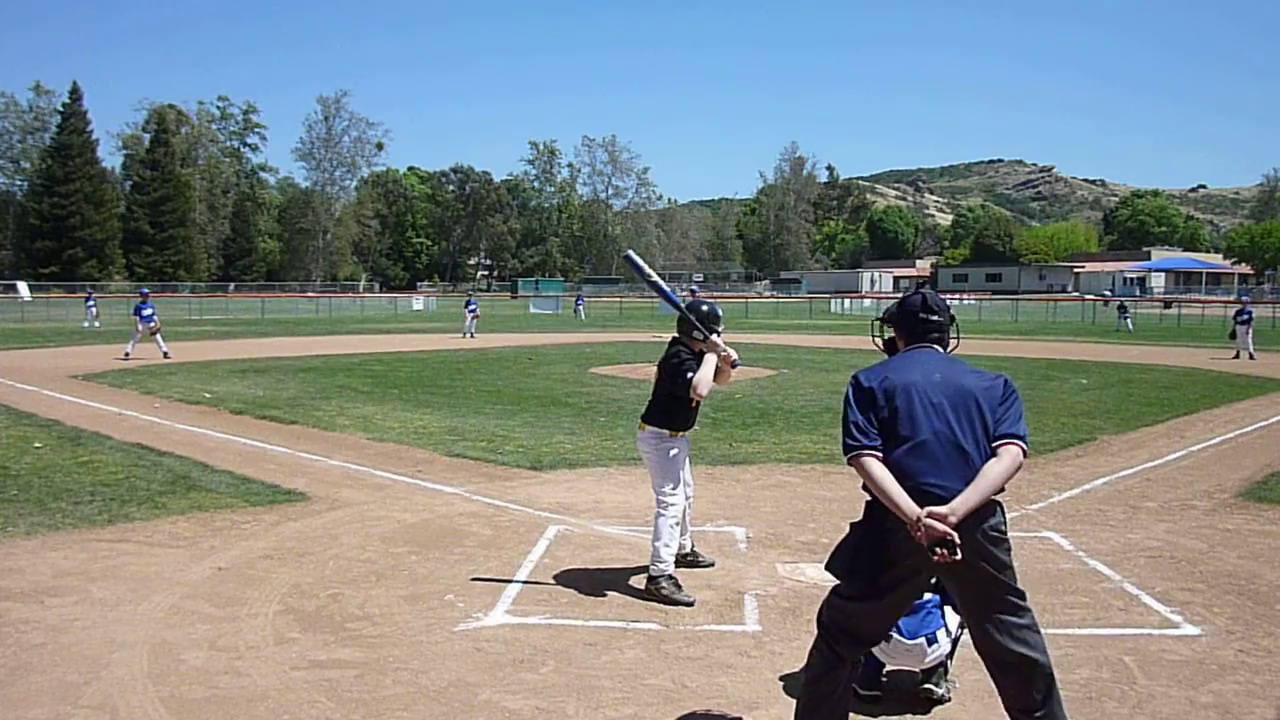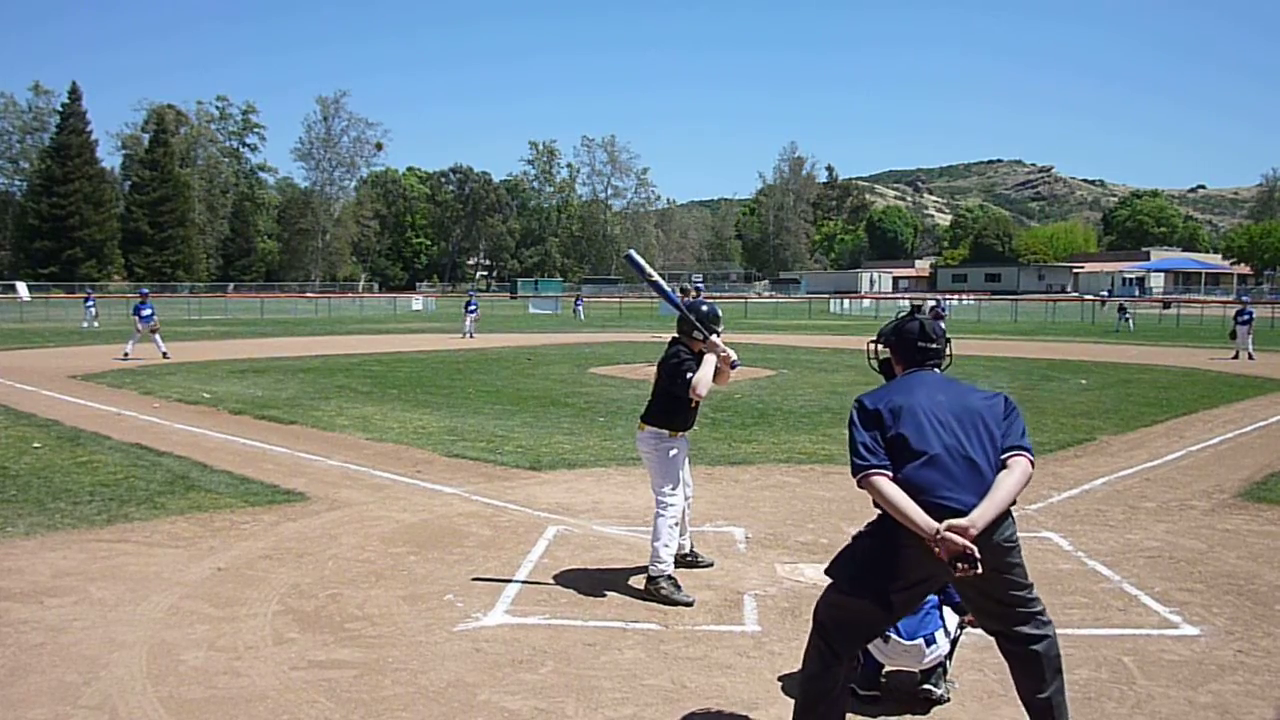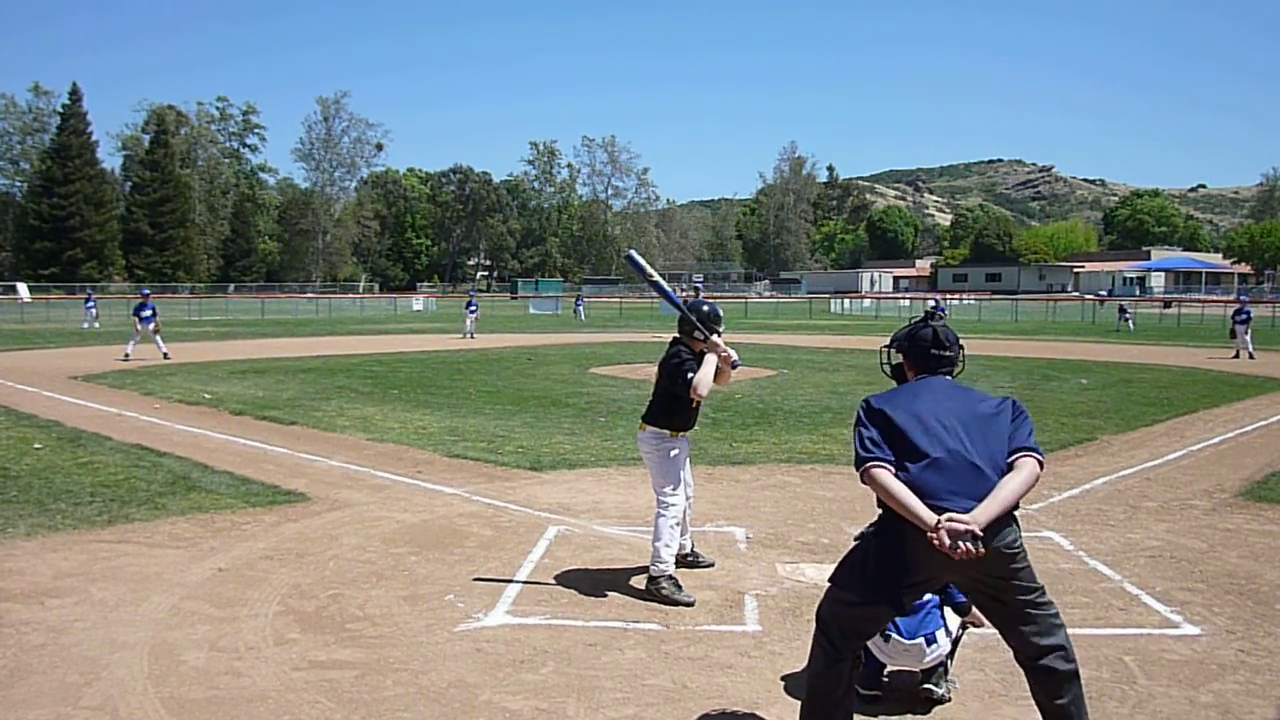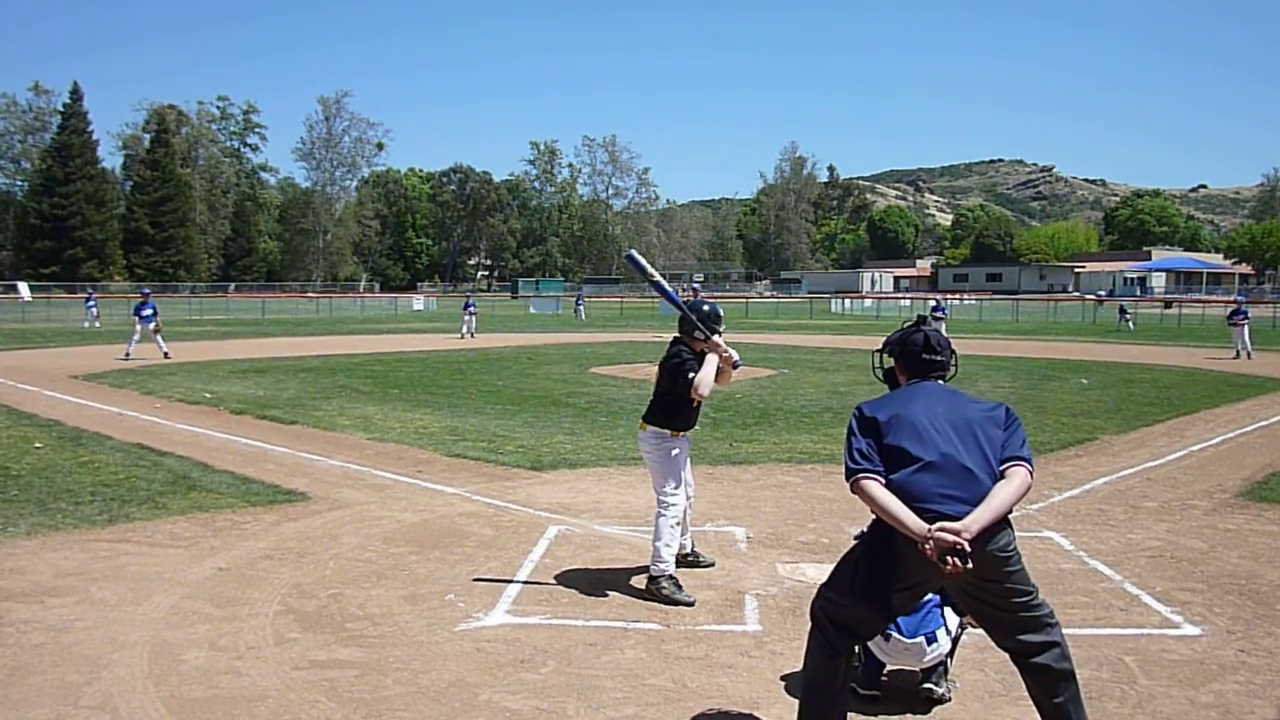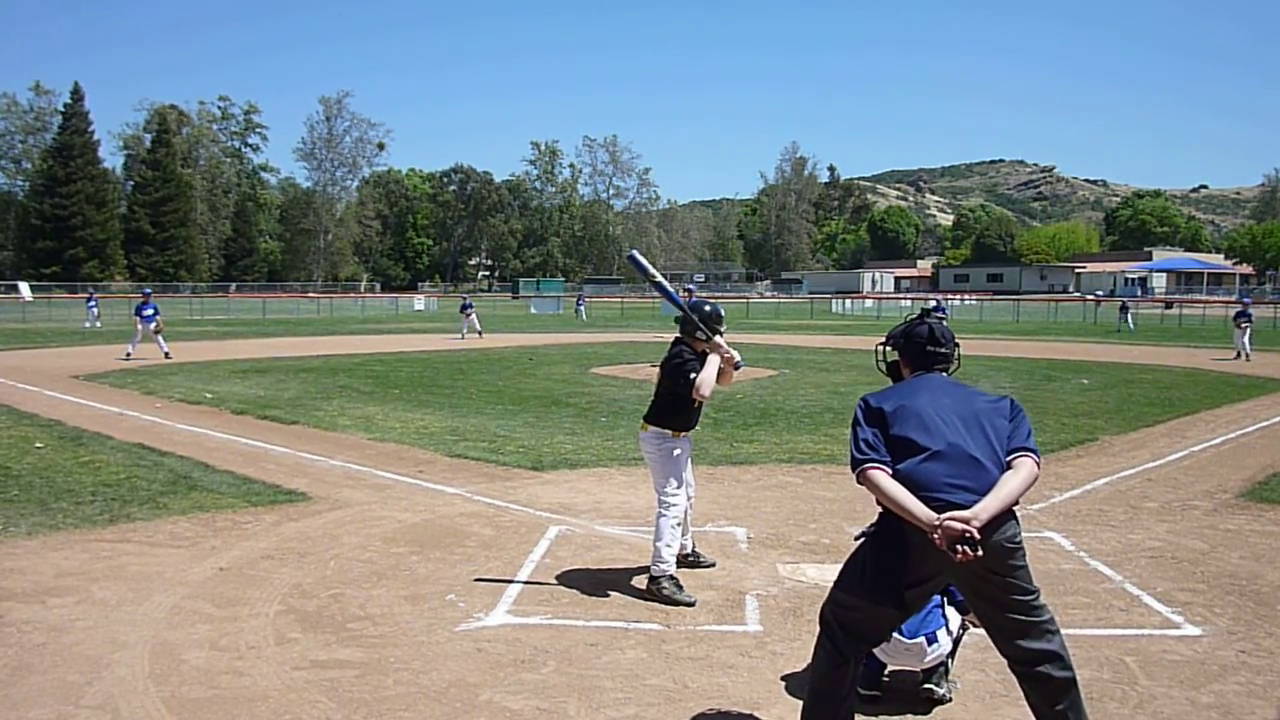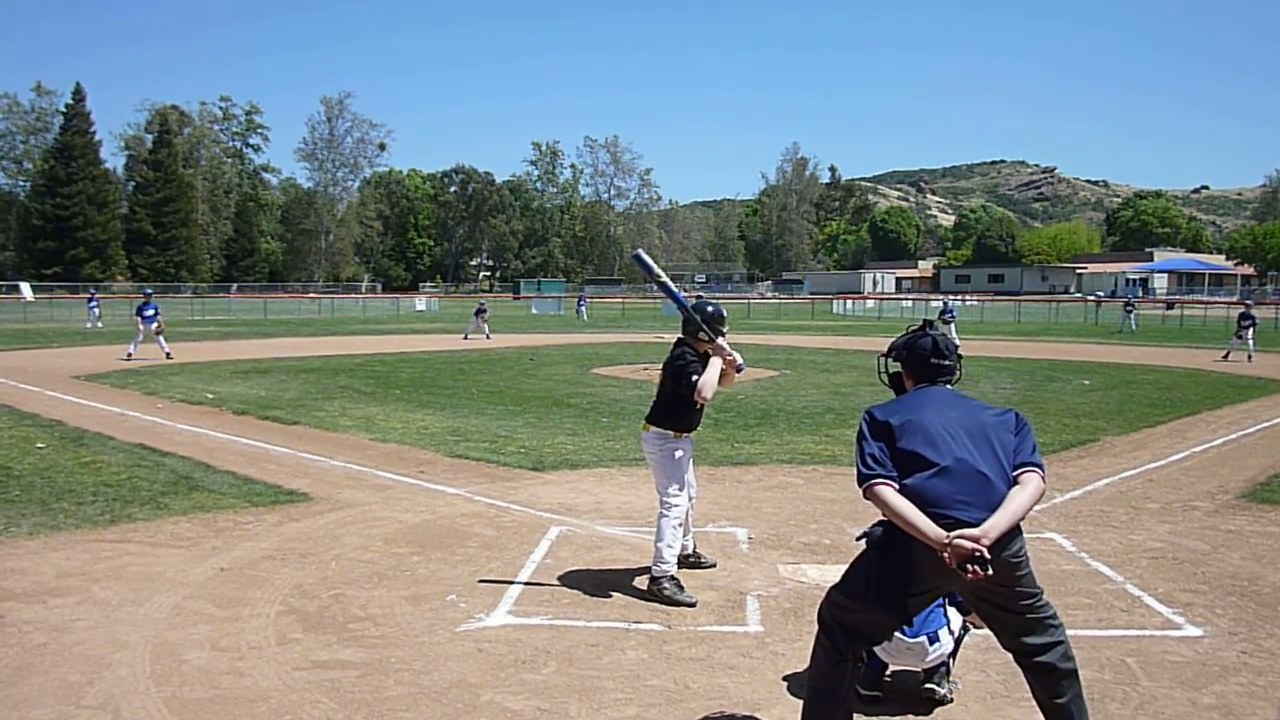
dt=0.5s
person 1, frame 1
left shoulder: (869, 381)
right shoulder: (995, 384)
left elbow: (865, 458)
right elbow: (1010, 454)
left wrist: (915, 518)
right wrist: (953, 513)
left hip: (894, 524)
right hip: (976, 524)
left knee: (841, 632)
right knee: (1015, 642)
person 1, frame 2
left shoulder: (873, 403)
right shoulder: (995, 402)
left elbow: (875, 478)
right elbow: (1021, 465)
left wrist: (933, 532)
right wrist: (971, 527)
left hip: (907, 534)
right hip: (990, 533)
left knee: (835, 628)
right knee: (1029, 632)
person 1, frame 3
left shoulder: (878, 406)
right shoulder: (1004, 407)
left elbow: (877, 473)
right elbow: (1027, 467)
left wrist: (935, 526)
right wrist: (973, 522)
left hip: (908, 534)
right hip: (992, 535)
left knee: (838, 624)
right knee: (1043, 636)
person 1, frame 4
left shoulder: (872, 412)
right shoulder: (997, 412)
left elbow: (866, 483)
right elbow: (1018, 476)
left wrist: (923, 534)
right wrist: (967, 529)
left hip: (903, 539)
right hip: (987, 540)
left knee: (833, 621)
right knee: (1038, 637)
person 1, frame 5
left shoulder: (877, 404)
right shoulder: (1002, 405)
left elbow: (874, 474)
right elbow: (1026, 466)
left wrist: (933, 524)
right wrist: (976, 518)
left hip: (909, 532)
right hip: (994, 533)
left knee: (843, 628)
right knee: (1036, 643)
person 1, frame 6
left shoulder: (882, 416)
right shoulder: (1006, 418)
left elbow: (879, 489)
right elbow: (1031, 481)
left wrist: (942, 541)
right wrist: (984, 535)
left hip: (916, 544)
right hip: (998, 543)
left knee: (839, 624)
right knee: (1043, 640)
person 2, frame 1
left shoulder: (694, 353)
right shoulder: (678, 358)
left elbow: (720, 380)
right elbow: (699, 391)
left wrist: (725, 363)
right wrist: (712, 353)
left hip: (674, 436)
right hip: (661, 438)
left knee: (684, 494)
right knee: (671, 502)
left ankle: (682, 550)
right ankle: (659, 577)
person 2, frame 2
left shoulder: (695, 353)
right shoulder: (678, 358)
left elbow: (719, 381)
right elbow: (698, 390)
left wrist: (725, 363)
right wrist: (711, 354)
left hip: (674, 436)
right hip: (659, 438)
left knee: (684, 494)
right knee: (670, 501)
left ankle: (681, 550)
right ankle: (658, 577)
person 2, frame 3
left shoulder: (695, 353)
right shoulder: (679, 358)
left elbow: (720, 381)
right elbow: (699, 391)
left wrist: (725, 364)
right wrist: (712, 354)
left hip: (675, 437)
right hip: (661, 438)
left knee: (685, 495)
right knee: (671, 502)
left ankle: (683, 551)
right ankle: (660, 577)
person 2, frame 4
left shoulder: (696, 353)
right shoulder: (680, 357)
left elbow: (721, 380)
right elbow: (701, 390)
left wrist: (726, 363)
right wrist: (713, 353)
left hip: (676, 436)
right hip: (662, 438)
left knee: (685, 494)
right knee: (672, 501)
left ankle: (683, 550)
right ankle: (660, 577)
person 2, frame 5
left shoulder: (696, 353)
right shoulder: (681, 357)
left elbow: (722, 381)
right elbow: (702, 392)
left wrist: (728, 364)
right wrist: (715, 354)
left hip: (677, 436)
right hip: (662, 438)
left knee: (685, 494)
right knee: (672, 501)
left ankle: (683, 550)
right ankle: (660, 577)
person 2, frame 6
left shoulder: (698, 354)
right shoulder: (684, 358)
left elbow: (723, 383)
right elbow: (704, 394)
left wrist: (730, 366)
right wrist: (717, 357)
left hip: (678, 437)
right hip: (664, 439)
left knee: (688, 495)
right knee: (674, 502)
left ankle: (684, 551)
right ankle: (661, 578)
